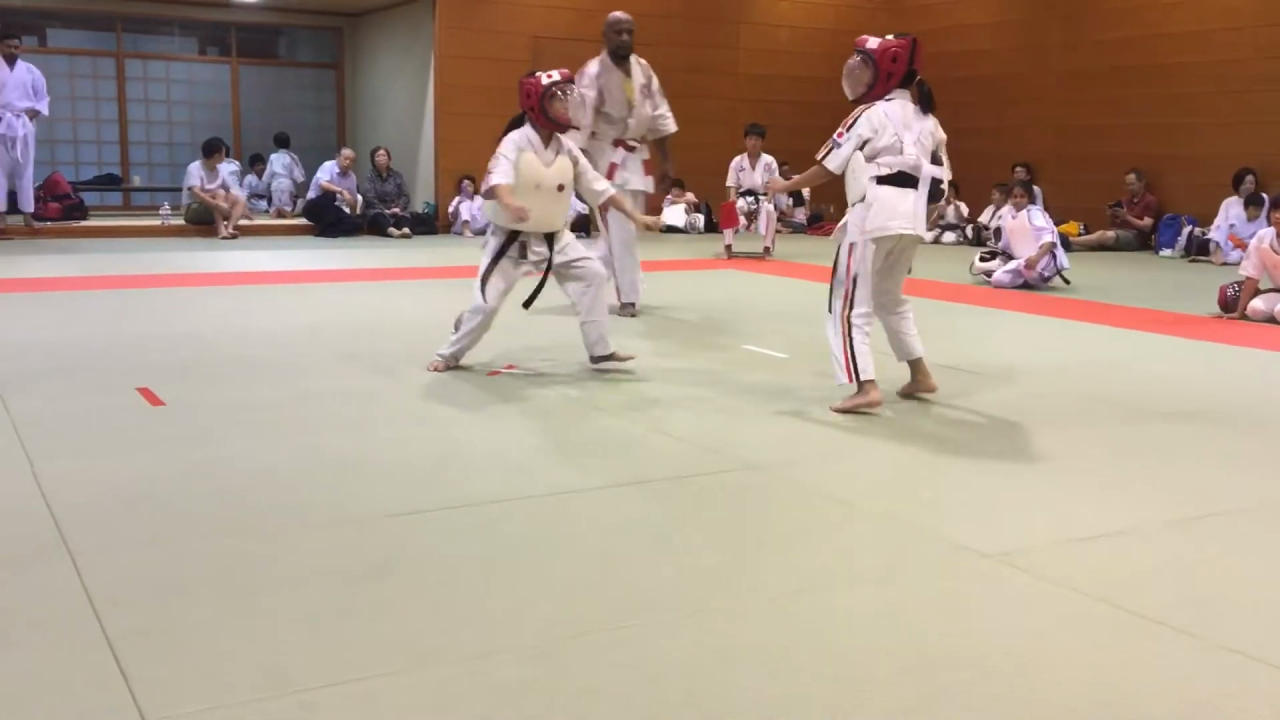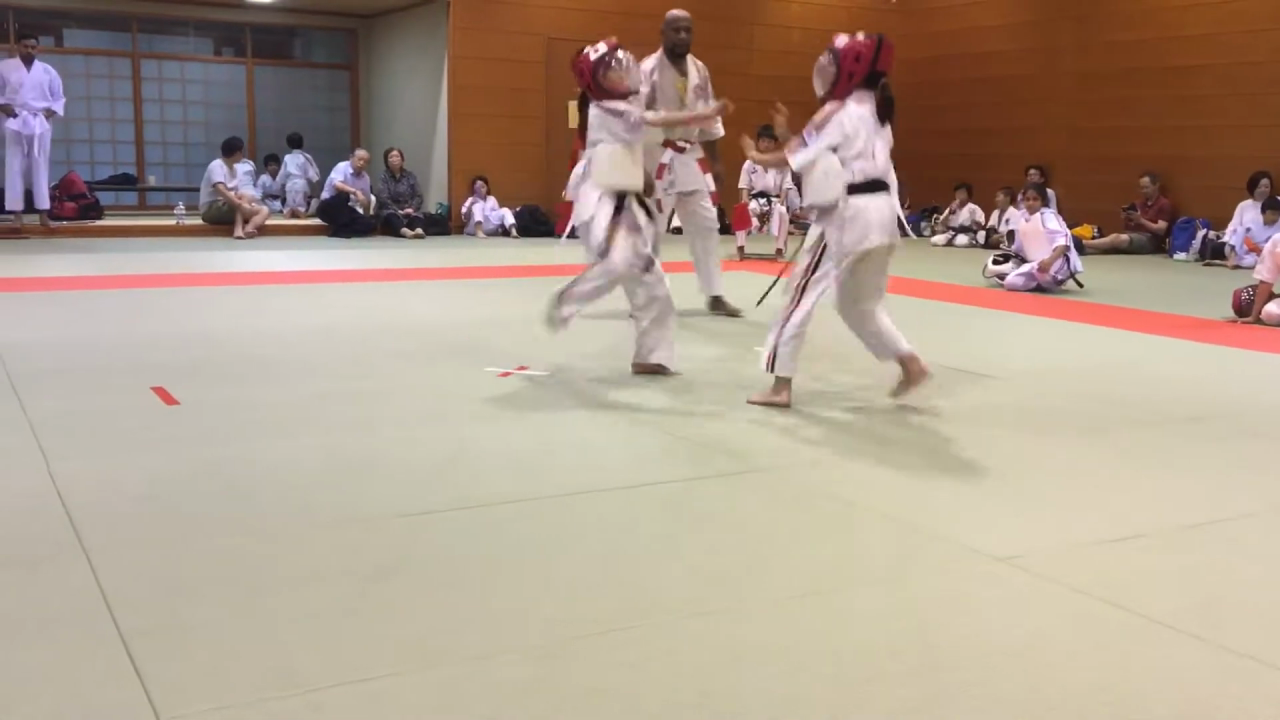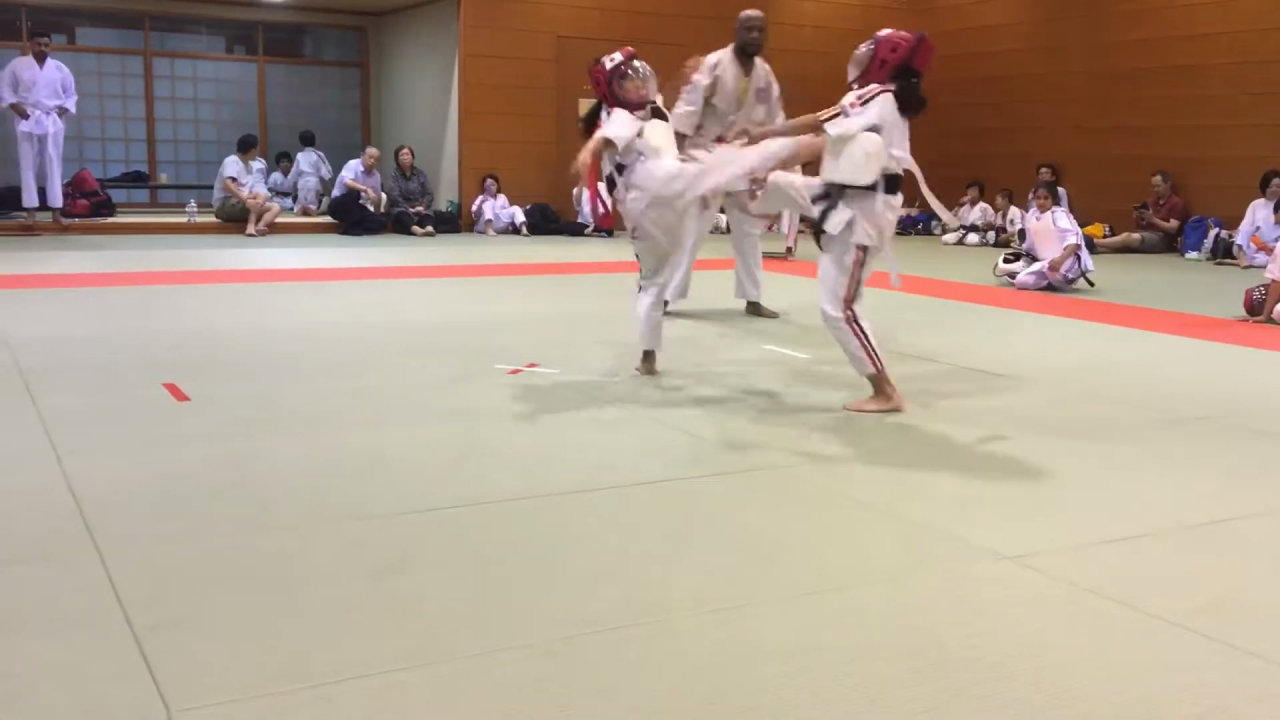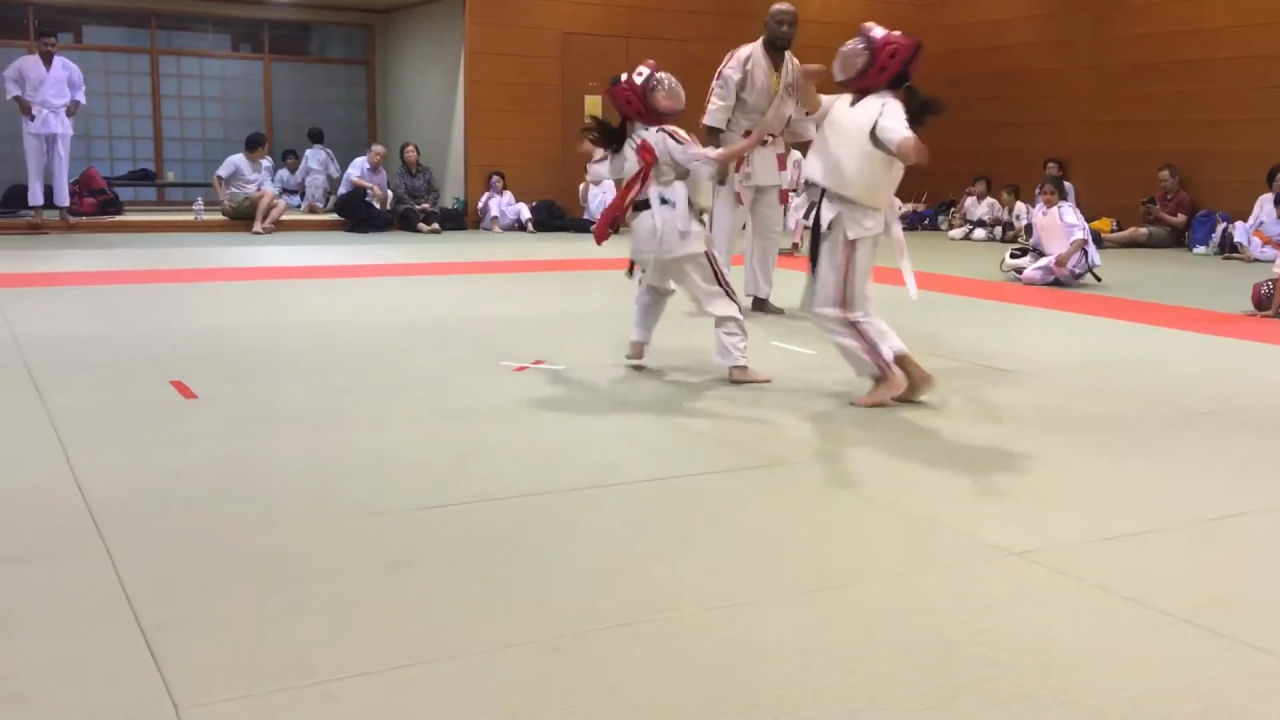
dt=0.3s
person 1, frame 1
left shoulder: (869, 114)
right shoulder: (926, 118)
left elbow: (828, 166)
right elbow: (941, 173)
left wrist: (787, 184)
left hip: (874, 210)
right hip: (911, 213)
left knee: (851, 305)
right knee: (890, 298)
left ankle: (866, 388)
right ankle: (919, 374)
person 1, frame 2
left shoulder: (837, 111)
right shoulder: (875, 113)
left elbow: (795, 163)
left wrist: (756, 156)
right wrist: (789, 148)
left hip: (853, 217)
right hip: (880, 214)
left knee: (800, 298)
right knee: (858, 306)
left ankle: (781, 386)
right ankle: (908, 362)
person 1, frame 3
left shoulder: (877, 98)
right shoulder: (892, 102)
left elbow: (817, 124)
left wrist: (765, 133)
left hip: (864, 210)
right hip: (850, 199)
left knee: (838, 306)
left ankle: (885, 392)
person 1, frame 4
left shoulder: (887, 108)
right shoulder: (845, 102)
left elbow: (906, 145)
right elbow: (812, 107)
left wrist: (907, 149)
right wrist: (806, 84)
left hip: (851, 220)
right hip: (832, 211)
left knee: (833, 307)
right knee: (846, 304)
left ankle: (888, 378)
right ankle: (904, 365)
person 2, frame 1
left shoulder: (567, 149)
right shoulder: (516, 142)
left elbow: (598, 187)
right elbow: (496, 180)
left wrist: (635, 216)
right wrist: (508, 203)
left hip: (553, 239)
right hip: (510, 239)
left knee: (593, 275)
right knee: (485, 302)
left ankle: (600, 350)
right ankle: (449, 354)
person 2, frame 2
left shoulder: (613, 110)
right shoulder: (605, 111)
right elbow: (656, 121)
right wrist: (706, 114)
left hip: (625, 205)
right hip: (599, 201)
left knee: (650, 281)
right knee: (616, 265)
left ankle: (649, 356)
right ankle: (565, 301)
person 2, frame 3
right shoulder: (620, 118)
left elbow: (650, 93)
right elbow: (606, 138)
right wrist: (587, 155)
left hip: (640, 206)
right hip: (662, 184)
left knee: (654, 281)
right knee: (729, 163)
left ankle: (648, 355)
right ankle: (795, 148)
person 2, frame 4
left shoulder: (622, 141)
right shoulder: (669, 137)
left elbow: (599, 172)
right elbow: (708, 160)
right wrist: (746, 146)
left hip: (646, 230)
right hip: (677, 230)
left knee: (655, 284)
right knee: (718, 296)
left ankle: (639, 341)
right ankle: (737, 364)
person 3, frame 1
left shoulder: (644, 69)
right shoulder: (592, 74)
left elbow: (660, 117)
right elbow: (579, 126)
left wrist: (666, 162)
left hip: (638, 156)
right hip: (607, 159)
left knee: (614, 229)
right knee: (620, 231)
right ankle: (628, 297)
person 3, frame 2
left shoulder: (698, 70)
right shoulder: (648, 70)
left elbow: (710, 120)
left wrist: (716, 163)
left hip: (692, 158)
right hip: (657, 159)
left knee: (706, 225)
left ankle: (716, 296)
person 3, frame 3
left shoulder: (765, 74)
right shoulder: (712, 65)
left elbow: (773, 123)
right elbow: (685, 112)
left knee: (750, 231)
right knee: (692, 228)
left ankle: (753, 299)
right ankle: (668, 295)
person 3, frame 4
left shoulder: (794, 68)
right shoulder: (741, 58)
left elbow: (800, 120)
right elbow: (718, 108)
left hip: (772, 154)
left knee: (770, 229)
right knee: (726, 225)
left ankle: (761, 295)
person 4, frame 1
left shoulder: (31, 71)
left elbow: (43, 98)
left wrist: (34, 113)
left hip: (23, 124)
left knee: (25, 169)
left ankle: (27, 214)
person 4, frame 2
left shoulder: (48, 71)
left elbow: (59, 98)
left wrist: (50, 113)
left hip: (40, 123)
left knee: (40, 167)
left ankle: (43, 213)
right ankle: (17, 214)
person 4, frame 3
left shoulder: (60, 68)
right shoulder: (17, 65)
left elbow: (71, 95)
left wrist: (63, 111)
right wrist: (16, 107)
left hip: (53, 122)
right hip: (28, 121)
left knee: (53, 165)
right knee: (28, 166)
left ankle: (56, 211)
right ankle: (31, 211)
person 4, frame 4
left shoulder: (68, 66)
right shoulder: (24, 63)
left elbow: (79, 87)
right elbow: (9, 79)
left wrist: (75, 105)
right wrist: (20, 100)
left hip: (60, 119)
right hip: (35, 119)
left knee: (61, 164)
right knee: (35, 164)
left ankle: (63, 209)
right ankle: (38, 210)
